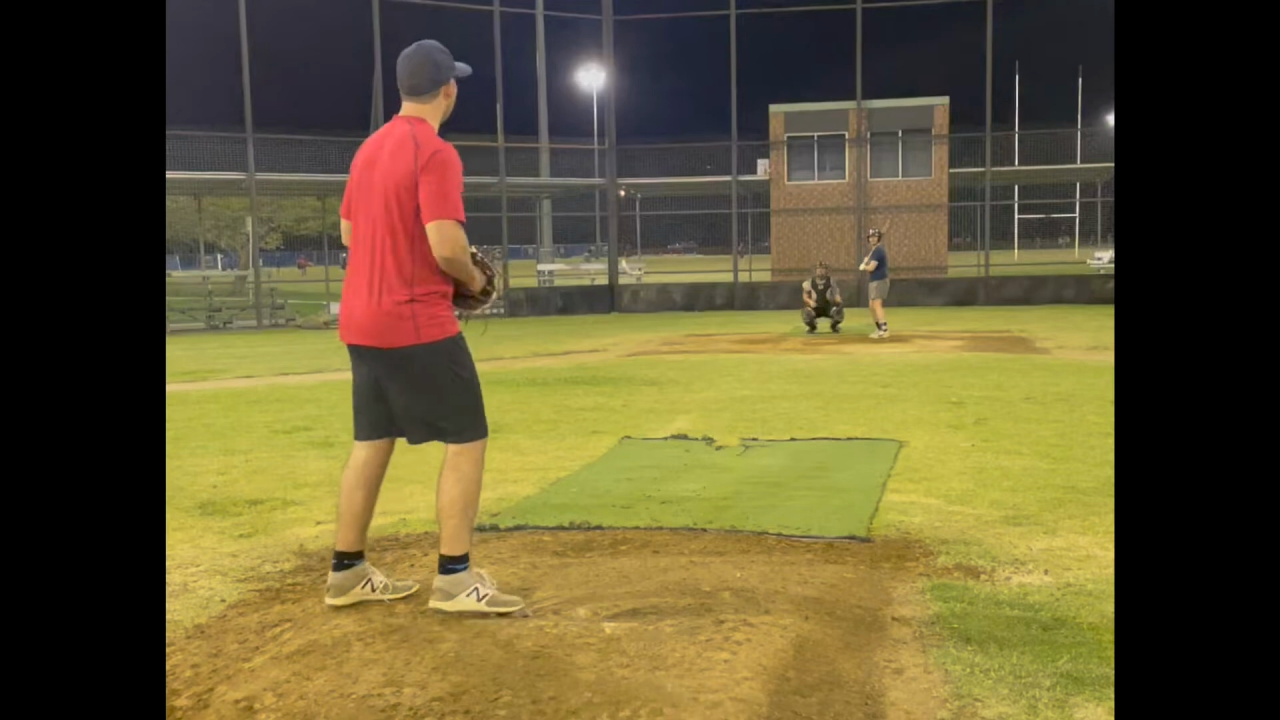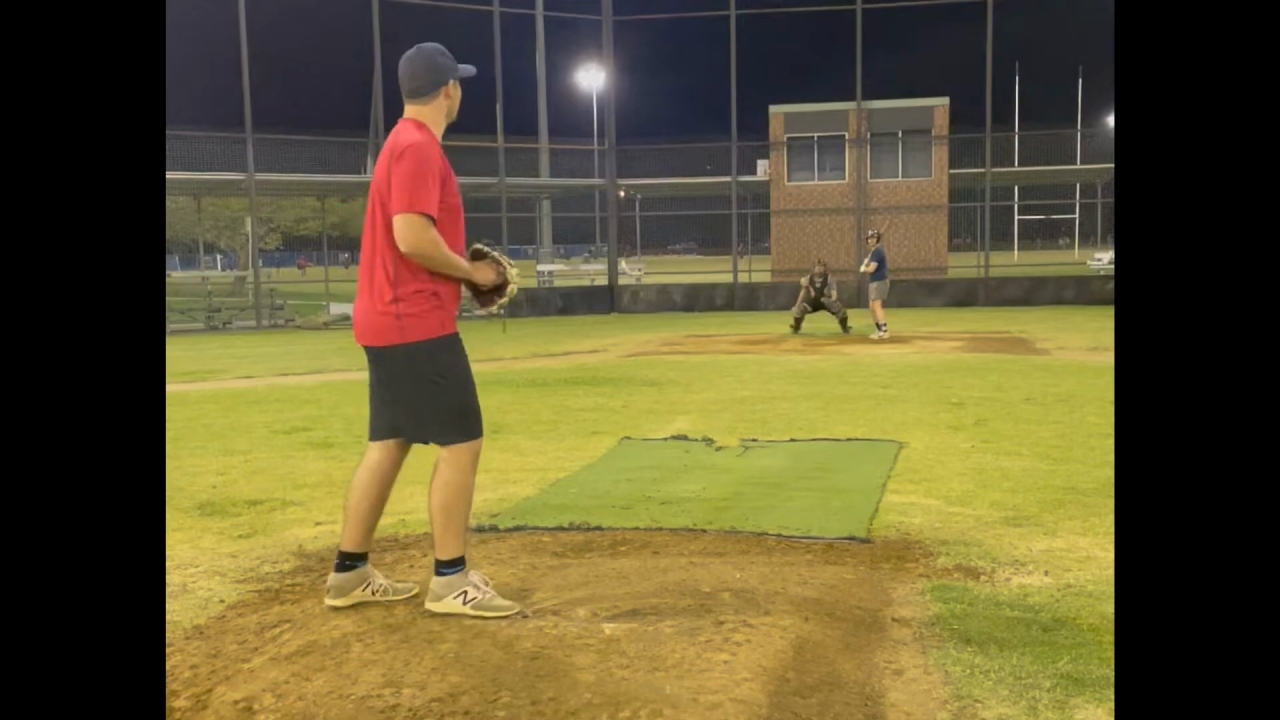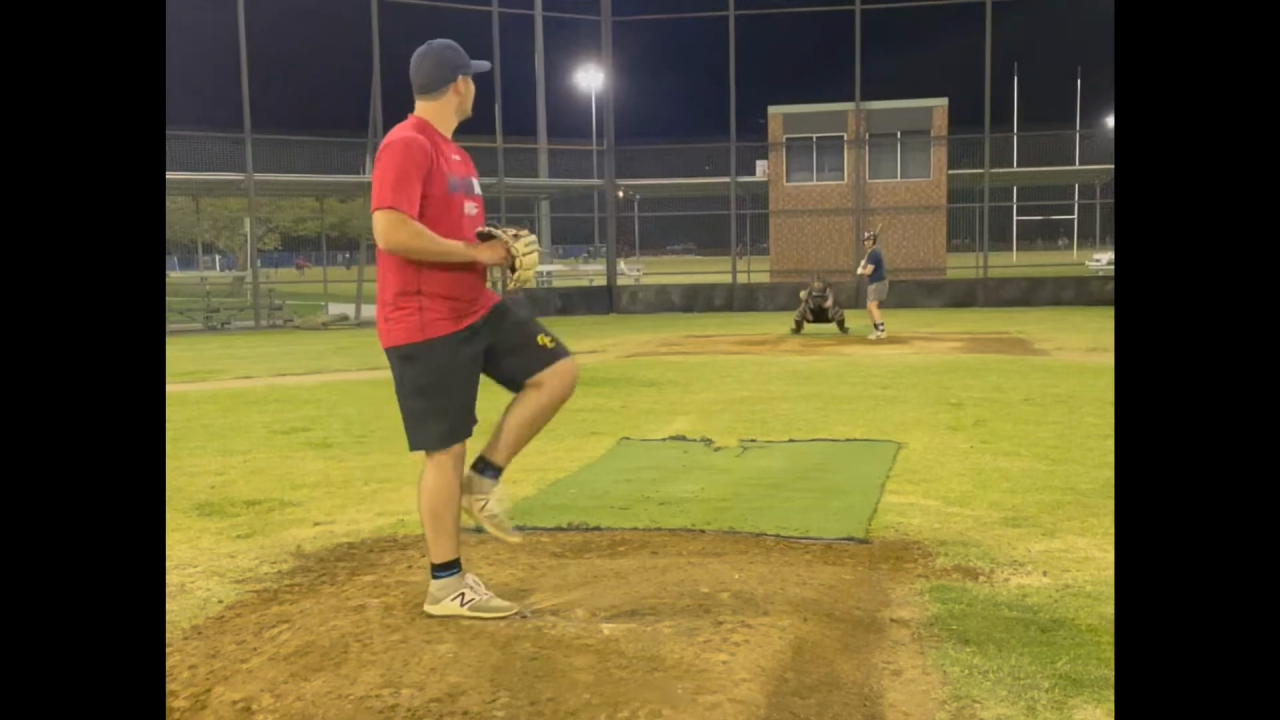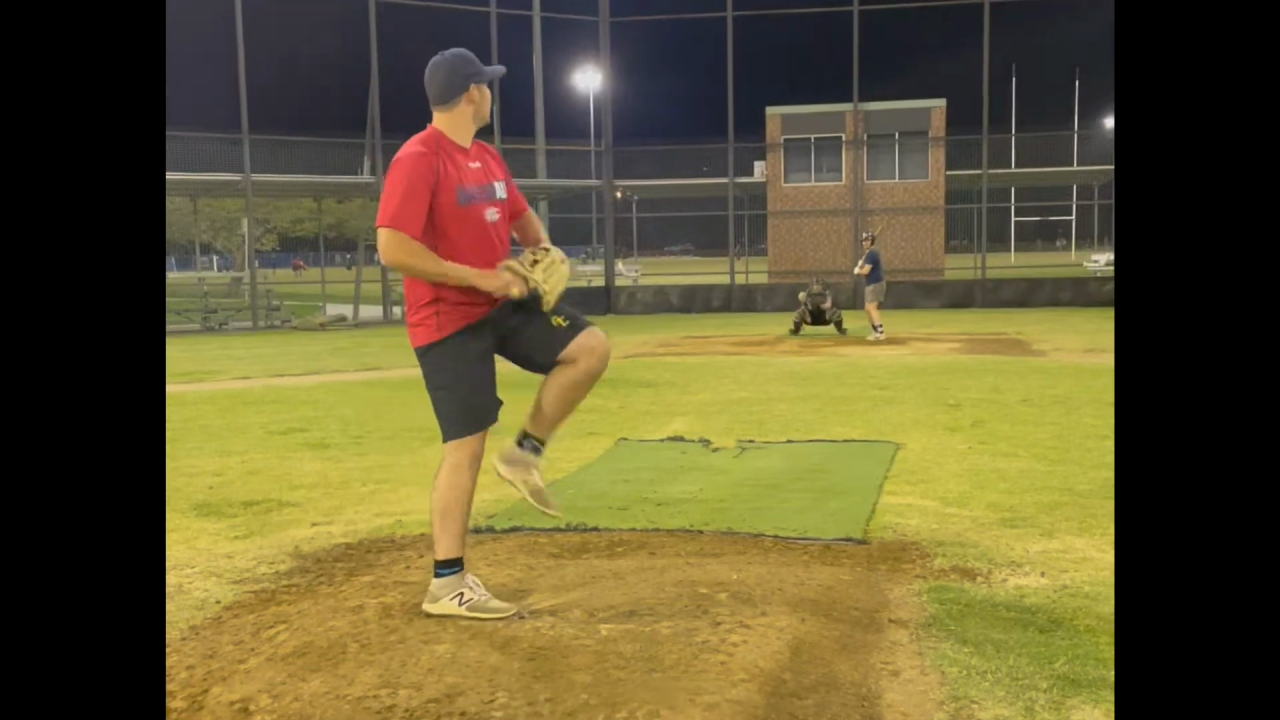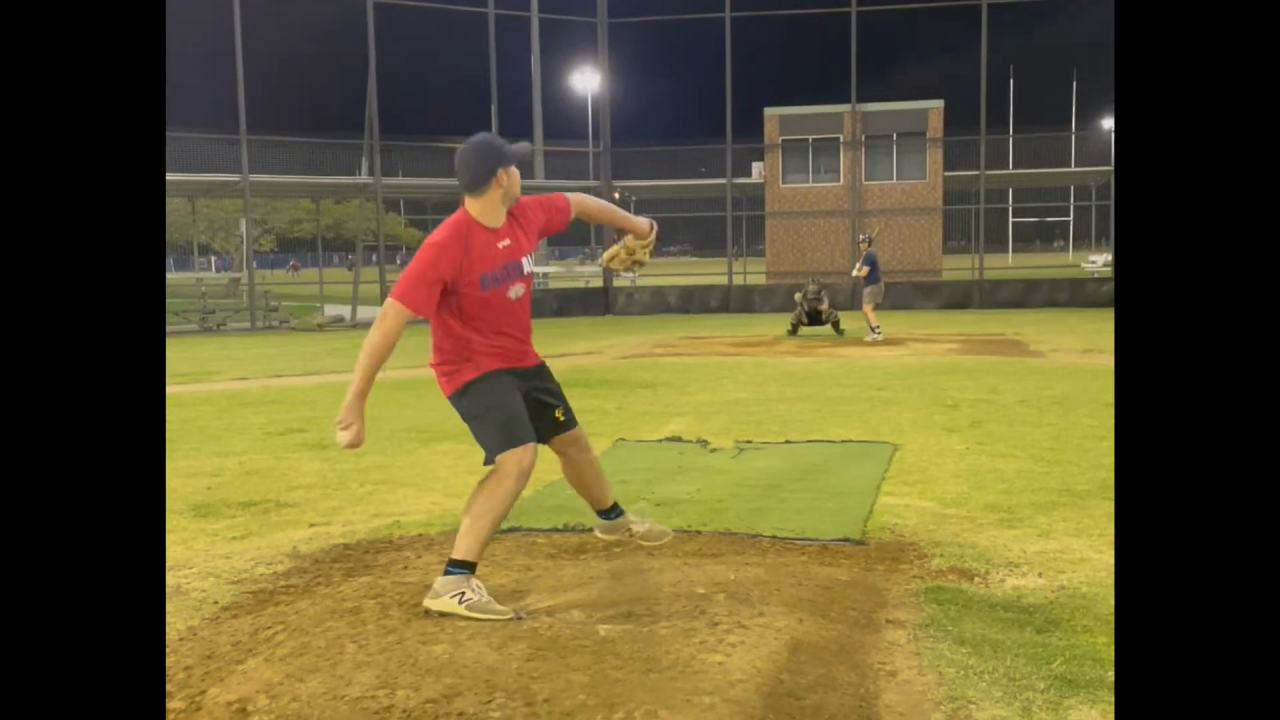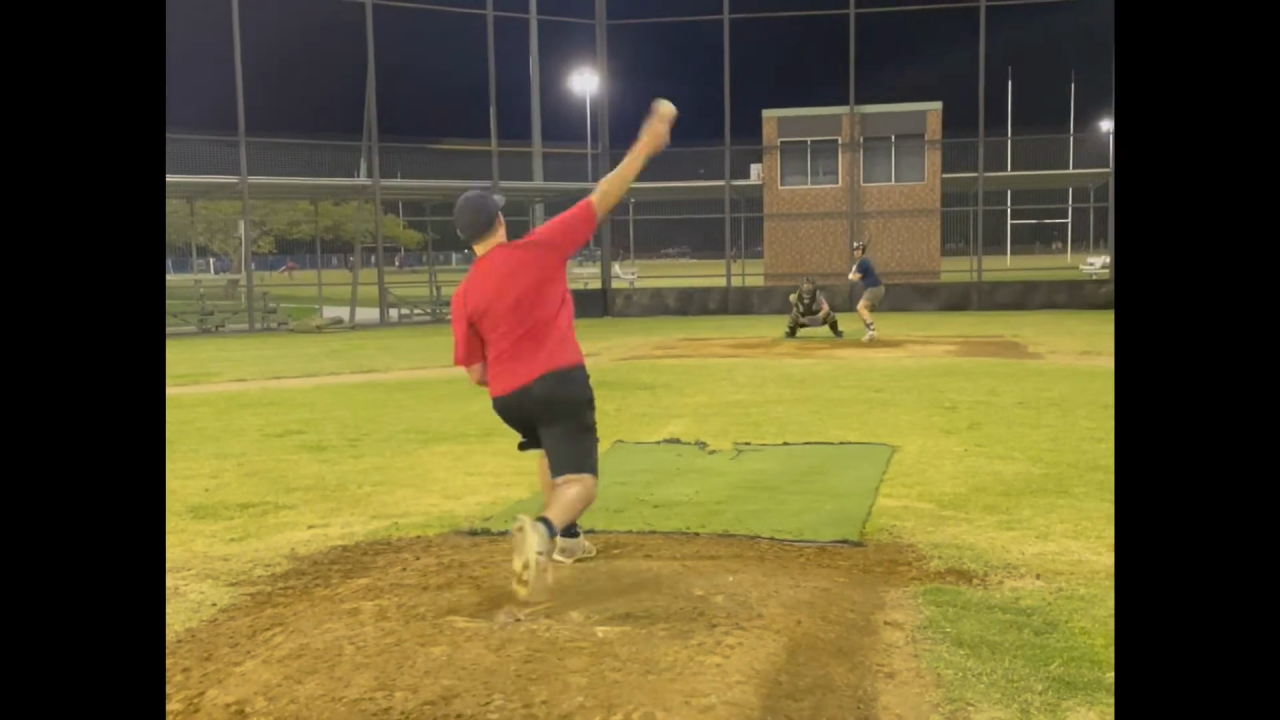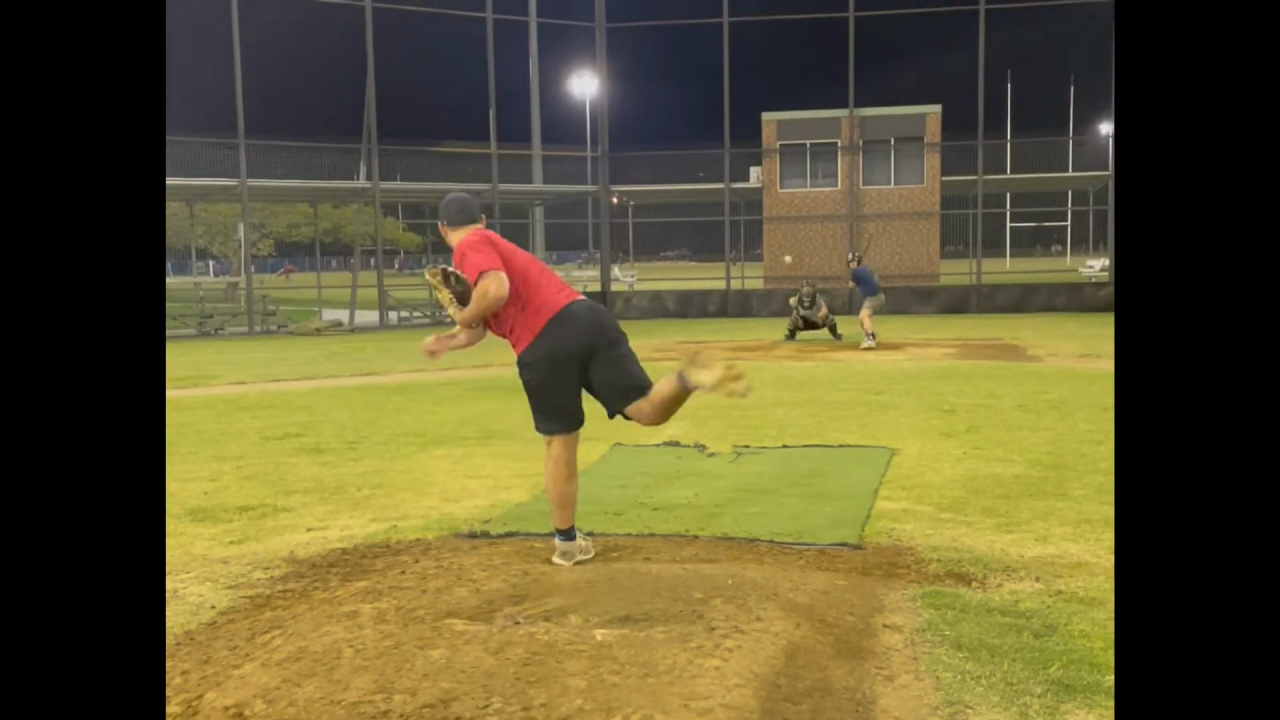
dt=0.3s
person 1, frame 1
left shoulder: (371, 148)
right shoulder: (436, 153)
right elbow: (445, 246)
right wrist: (471, 277)
left hip: (364, 321)
right hip: (417, 323)
left knee: (372, 444)
right knee: (466, 441)
left ankle: (347, 572)
right ankle: (455, 578)
person 1, frame 2
left shoulder: (400, 144)
right shoulder: (420, 149)
right elbow: (412, 238)
left wrist: (461, 263)
right wrist: (472, 271)
left hip: (387, 320)
right hip: (416, 323)
left knee: (388, 446)
right knee: (461, 444)
left ankle: (349, 573)
right ankle: (449, 580)
person 1, frame 3
left shoulder: (456, 155)
right shoulder: (406, 145)
right elbow: (391, 234)
left wrist: (504, 249)
right wrist: (476, 253)
left hip: (477, 309)
right hip: (425, 321)
left knee: (560, 372)
right knee: (444, 451)
left ankle: (483, 476)
right ankle: (445, 585)
person 1, frame 4
left shoulder: (489, 158)
right shoulder: (417, 160)
left elbow: (523, 219)
right elbow: (392, 250)
right wrist: (479, 277)
left hip: (503, 303)
right hip: (448, 321)
left knee: (591, 349)
right knee: (467, 443)
left ankle: (525, 451)
right ankle: (447, 584)
person 1, frame 5
left shoulder: (529, 215)
right shoulder: (447, 246)
left elbow: (577, 203)
right elbow: (389, 319)
left wrist: (631, 221)
right wrist: (354, 402)
left hip: (522, 364)
right hip: (473, 373)
left knee: (571, 437)
right knee: (516, 459)
left ankle: (613, 520)
right ankle: (454, 584)
person 1, frame 6
left shoulder: (464, 295)
right shoulder: (535, 250)
left elbow: (476, 375)
right elbow: (602, 197)
right wrist: (651, 137)
left hip: (507, 397)
right hip: (557, 383)
left knee: (555, 450)
right knee: (578, 482)
left ankle: (566, 537)
right ankle: (544, 528)
person 1, frame 7
left shoulder: (471, 248)
right shoulder: (494, 244)
left elbow: (497, 291)
right elbow: (478, 322)
left wrist: (467, 317)
right wrist: (445, 342)
left hip: (544, 343)
right hip: (583, 318)
left knee: (561, 443)
right knee: (650, 410)
left ankle: (567, 541)
right ankle: (690, 377)
